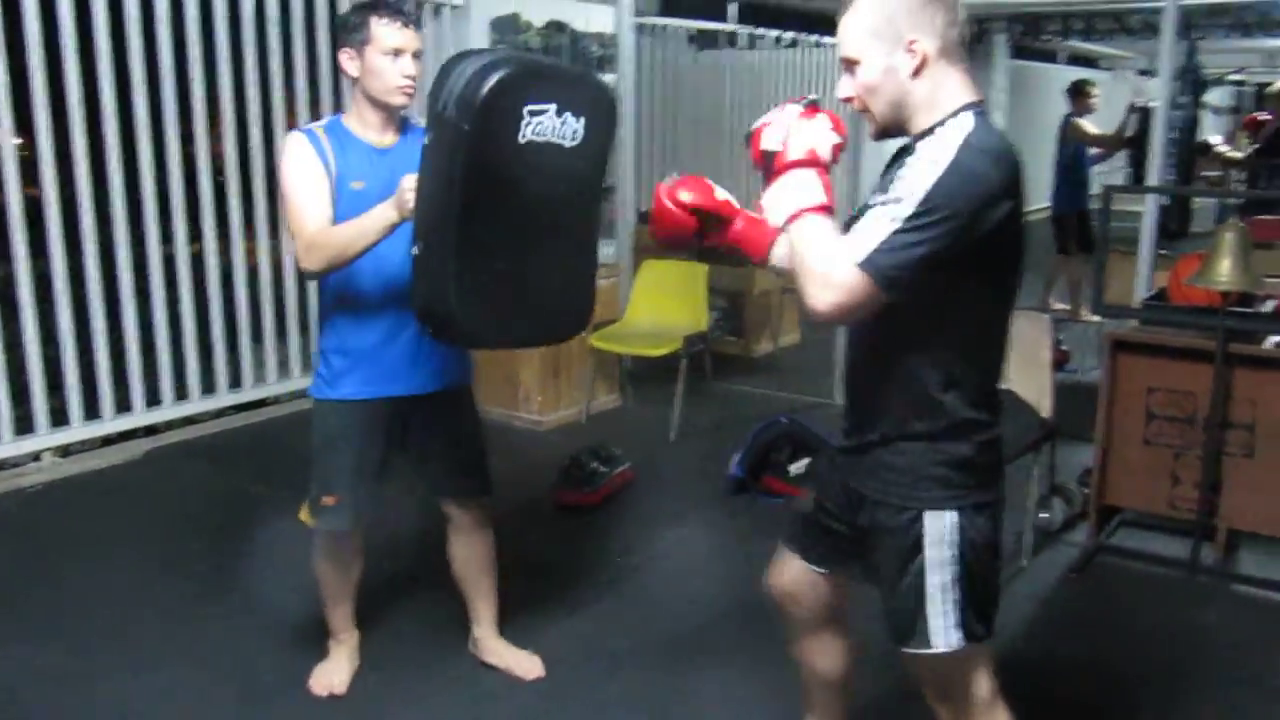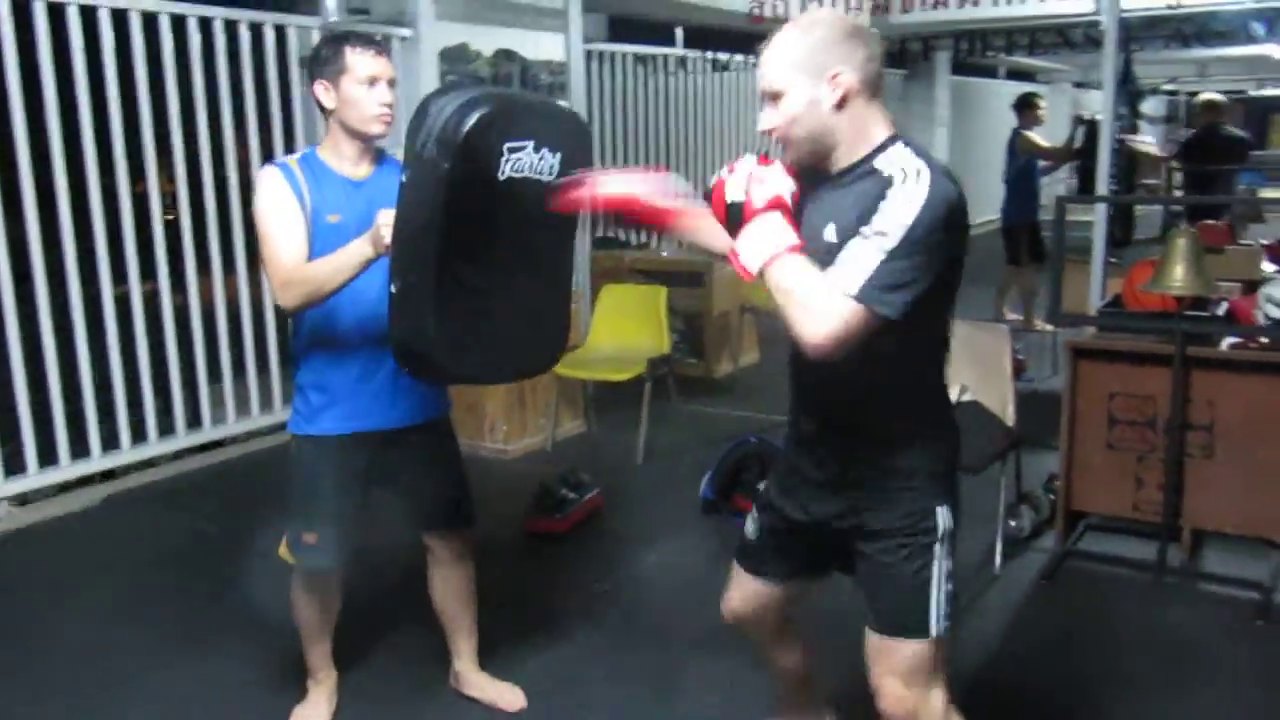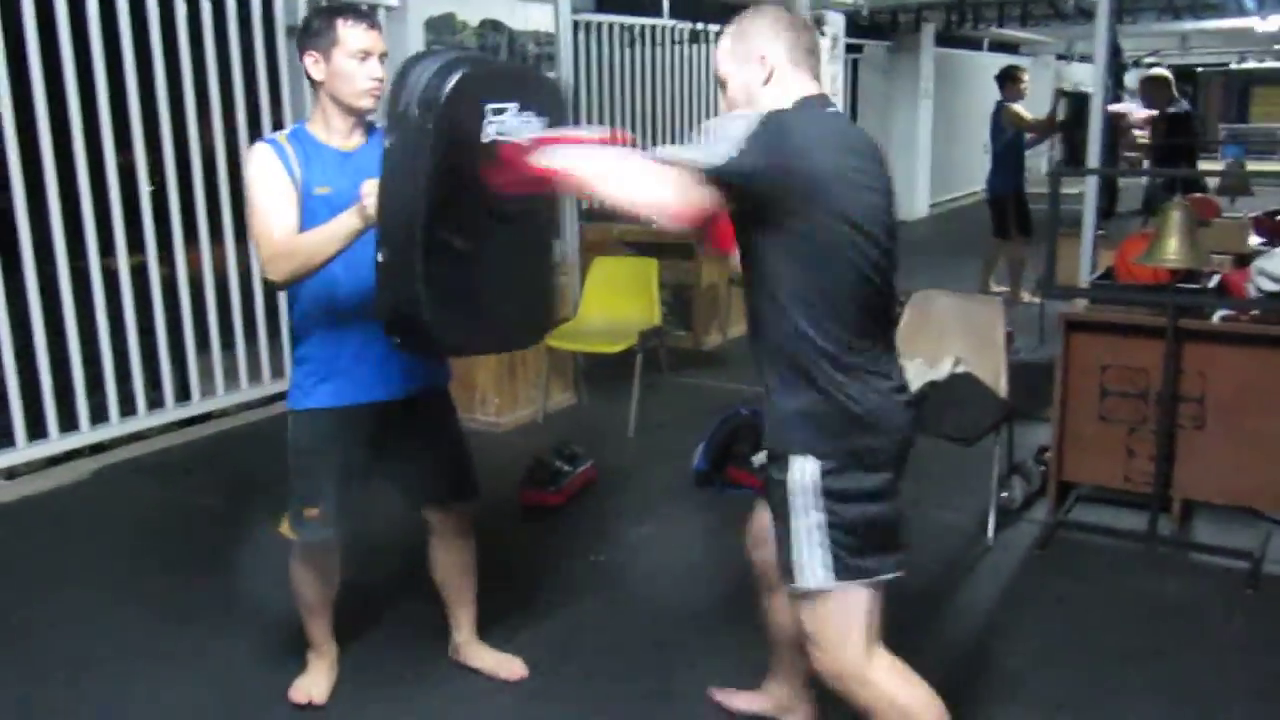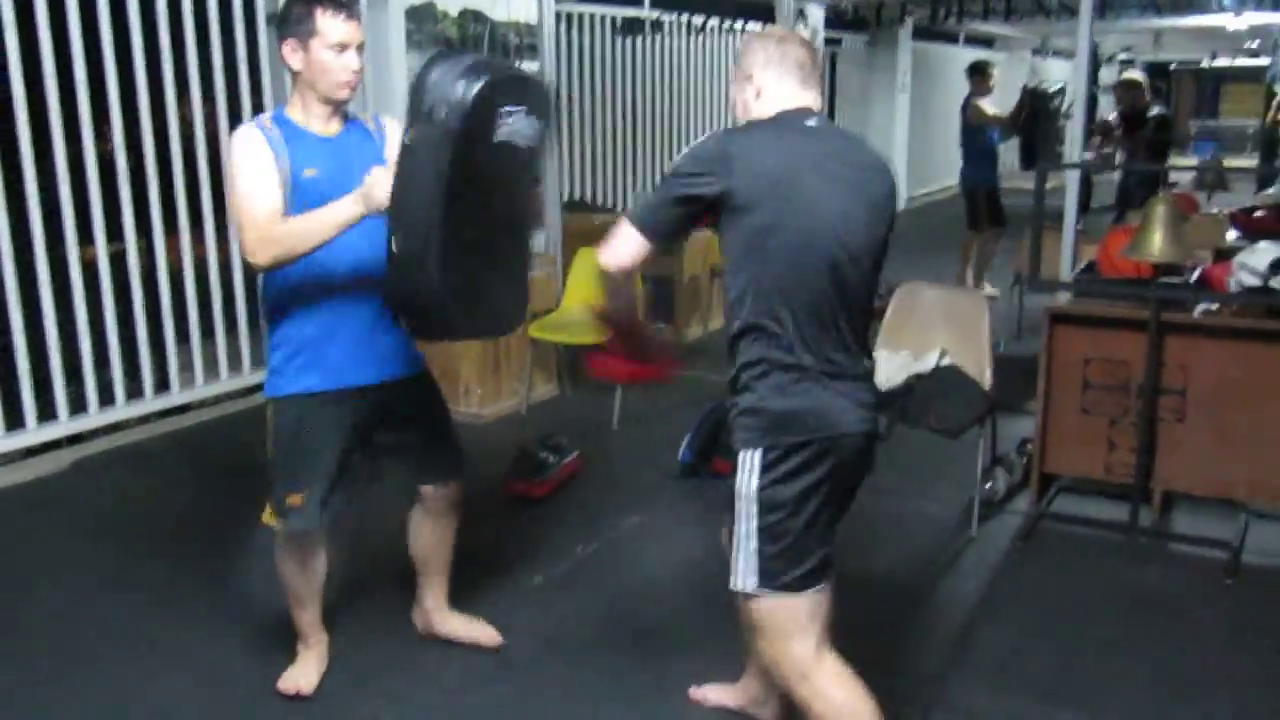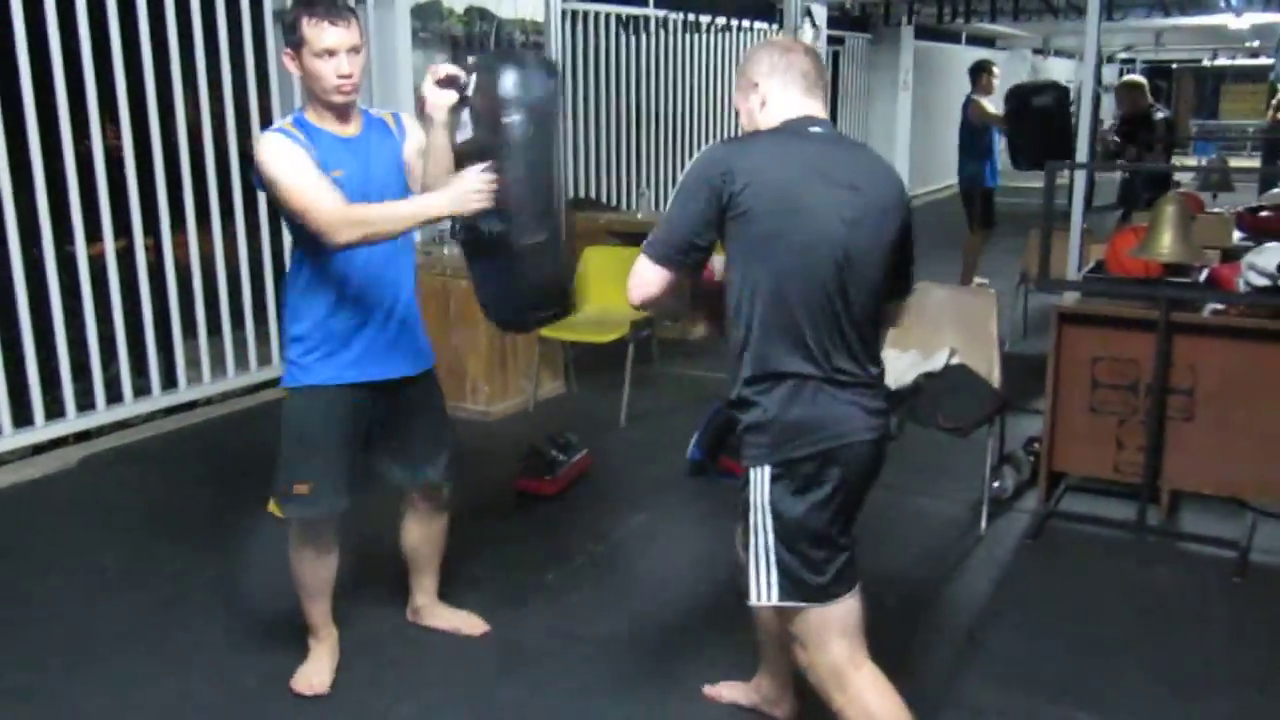
dt=0.2s
person 1, frame 1
left shoulder: (968, 159)
right shoulder: (925, 152)
left elbow: (832, 295)
right elbow: (830, 265)
left wrist: (796, 173)
right wrist: (727, 223)
left hip: (931, 477)
right hip: (871, 452)
right knee: (803, 593)
person 1, frame 2
left shoulder: (916, 190)
right shoulder: (818, 180)
left elbow: (820, 326)
right elbow: (731, 237)
left wrist: (766, 223)
right wrist: (645, 198)
left hip: (903, 478)
right hip: (816, 460)
right knee: (751, 607)
person 1, frame 3
left shoulder: (777, 136)
right shoulder: (849, 144)
left elbow: (667, 200)
left wrist: (556, 157)
left hip: (832, 419)
right hip: (853, 405)
left knee: (845, 650)
right knee: (767, 543)
person 1, frame 4
left shoulder: (725, 154)
right shoulder: (873, 168)
left elbow: (616, 258)
left wrist: (625, 330)
left hip: (784, 420)
right hip: (848, 413)
left knee: (794, 649)
right knee: (755, 555)
person 1, frame 5
left shoulder: (728, 166)
right shoulder: (882, 178)
left elbow: (645, 288)
left hip: (793, 431)
right hip: (857, 420)
left knee: (832, 657)
right knee: (763, 547)
person 2, frame 1
right shoulder: (310, 147)
right elbow: (313, 254)
right wrist: (395, 209)
left hip: (438, 367)
right hip: (353, 376)
left knee: (468, 506)
right knee: (336, 521)
left ankle: (486, 634)
right ankle: (342, 639)
person 2, frame 2
left shoulder: (412, 178)
right shoulder: (284, 182)
right elbow: (288, 293)
right wrist: (370, 248)
left hip: (416, 400)
right hip: (330, 412)
left knee: (450, 538)
right knee: (317, 559)
person 2, frame 3
right shoulder: (275, 157)
right elbow: (279, 264)
right wrist: (357, 217)
left hip: (414, 374)
right hip: (329, 387)
left knee: (450, 511)
right knee: (315, 534)
left ankle: (466, 638)
right ankle: (322, 651)
person 2, frame 4
left shoulder: (381, 134)
right shoulder: (257, 142)
right elbow: (262, 247)
right wrist: (362, 202)
left hip: (394, 357)
right hip: (309, 371)
left knee: (440, 486)
right knee: (299, 521)
left ankle: (432, 606)
right ankle: (311, 640)
person 2, frame 5
left shoulder: (398, 130)
right shoulder: (281, 144)
left elbow: (428, 199)
right elbow: (339, 227)
left wrist: (439, 121)
right wrist: (451, 198)
left hip: (405, 352)
right hip: (325, 365)
left knee: (429, 488)
right knee: (313, 512)
left ankle: (424, 601)
right ankle: (321, 636)
person 3, frame 1
left shoulder: (1075, 125)
right shoulder: (1075, 125)
left elbow: (1090, 158)
right elbow: (1110, 142)
left wrist: (1119, 146)
right wrist: (1128, 116)
left hip: (1069, 201)
right hip: (1072, 203)
left knee: (1066, 254)
right knee: (1080, 255)
left ankle: (1047, 300)
right ankle: (1078, 310)
person 3, frame 2
left shoulder: (1022, 138)
right shoulder: (1024, 138)
left elbow: (1039, 169)
right elbow: (1057, 156)
left wrist: (1067, 156)
right wrist: (1074, 129)
left hip: (1017, 212)
right hip: (1022, 214)
left knee: (1016, 265)
right knee: (1033, 266)
left ankle: (1000, 310)
right ankle: (1030, 319)
person 3, frame 3
left shoulder: (1006, 110)
right shoulder: (1009, 111)
left elbow: (1023, 143)
right elbow: (1042, 129)
left wrist: (1047, 132)
right wrist: (1056, 101)
left hip: (1003, 185)
right hip: (1008, 186)
left knee: (1003, 238)
right knee: (1020, 238)
left ankle: (987, 282)
right ankle: (1017, 291)
person 3, frame 4
left shoulder: (978, 105)
right shoulder: (975, 105)
left elbow: (1001, 131)
right elbow: (1006, 123)
right wrist: (1023, 98)
left hip: (979, 178)
right hip: (980, 179)
left knee: (977, 231)
right knee: (993, 229)
left ankle: (965, 276)
right ankle: (979, 283)
person 3, frame 5
left shoulder: (979, 103)
right shoulder: (977, 104)
left elbow: (999, 126)
right elbow: (1005, 123)
left hip: (980, 178)
right hip: (978, 180)
left knee: (979, 231)
right knee: (980, 231)
left ankle: (968, 278)
right ankle: (965, 283)
